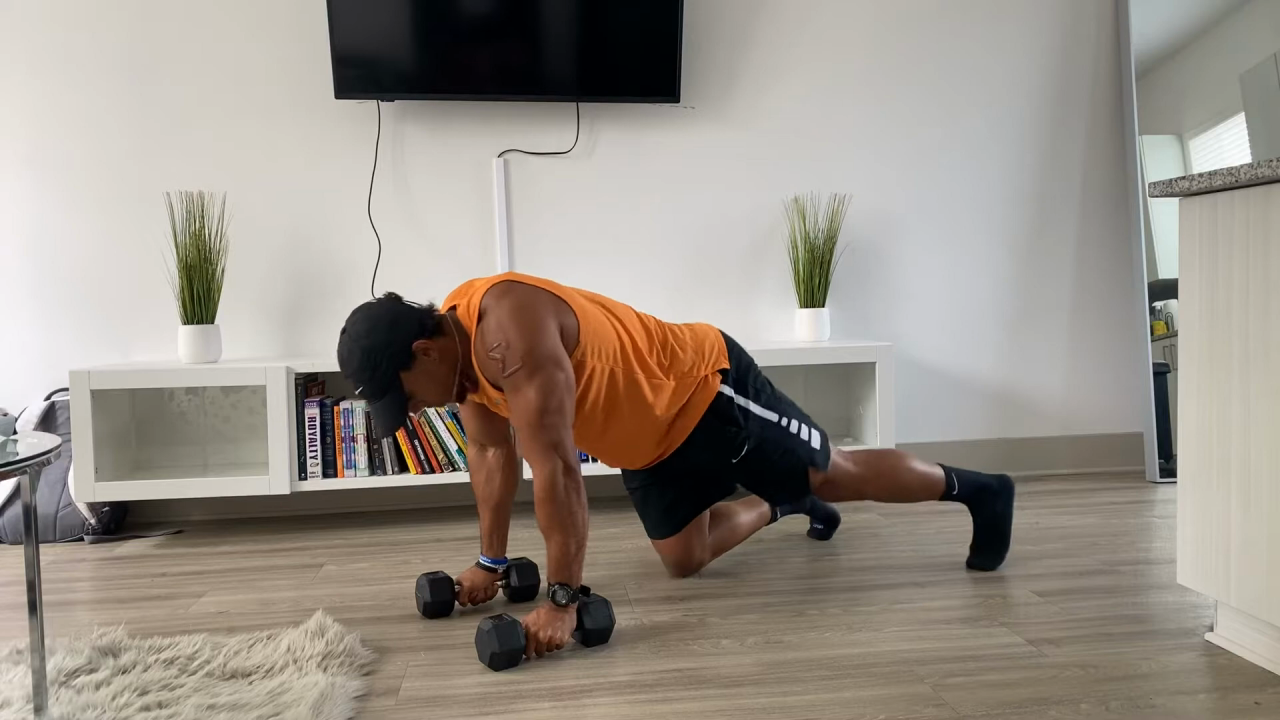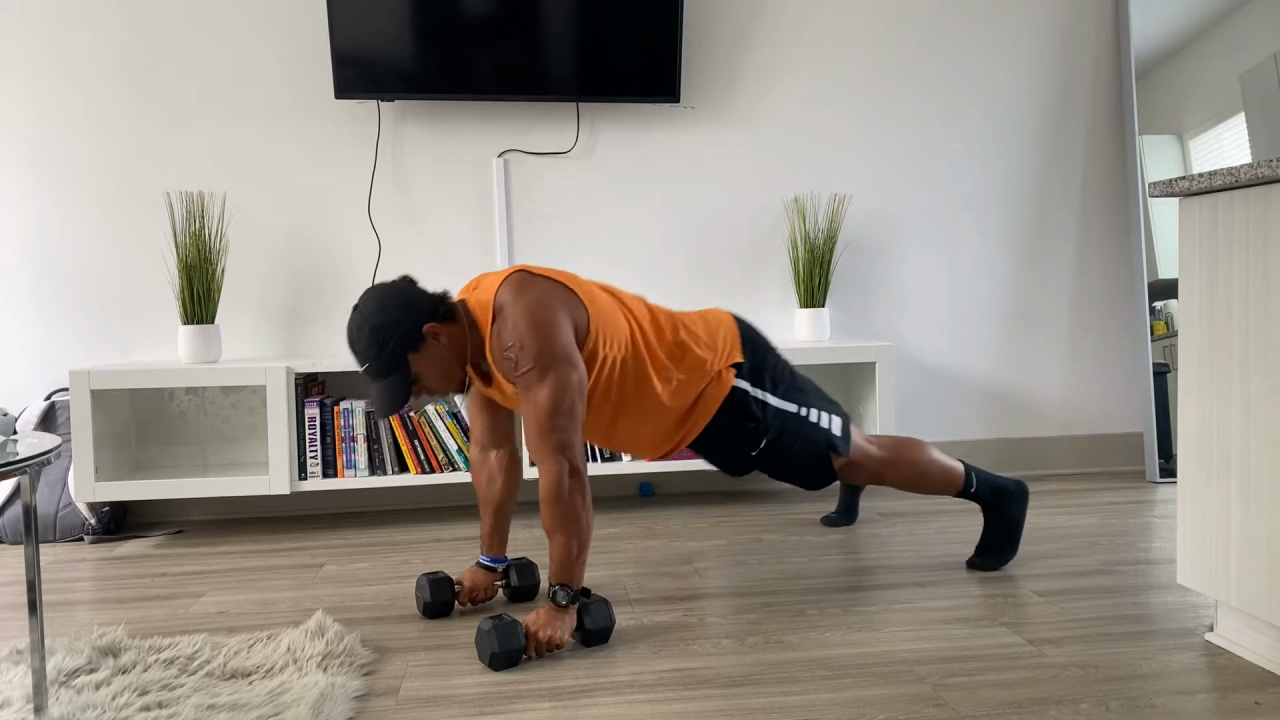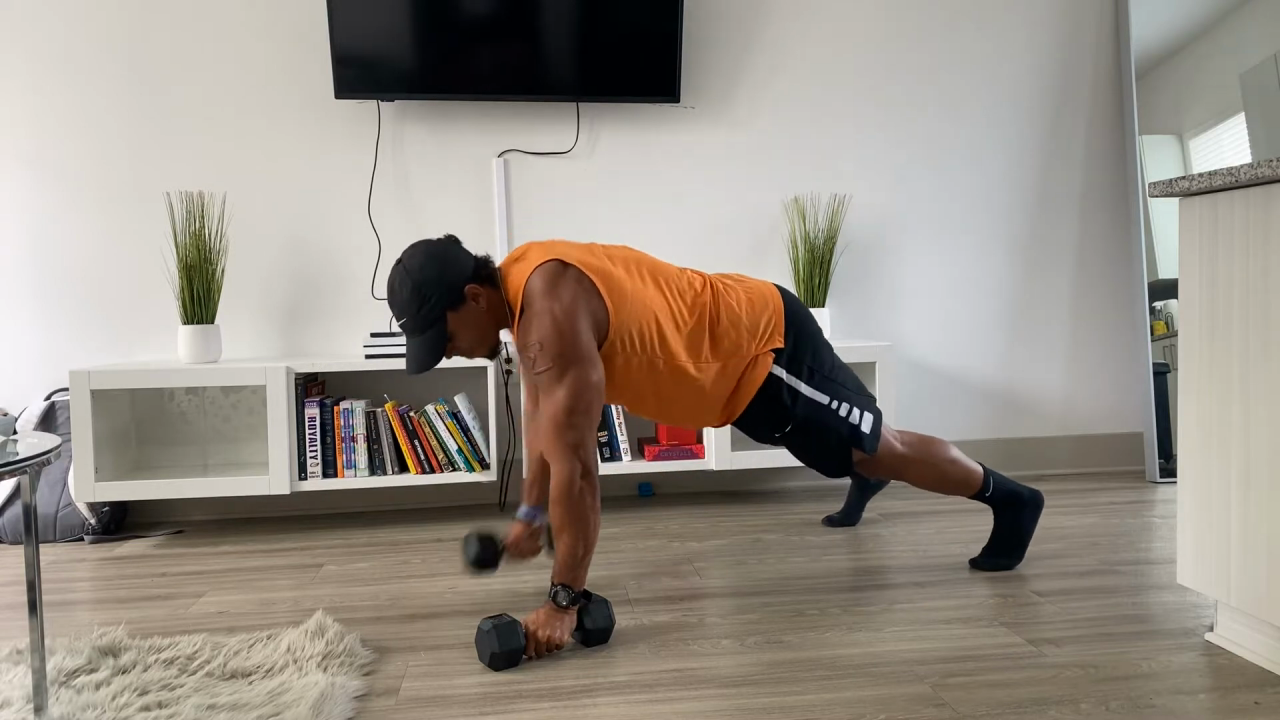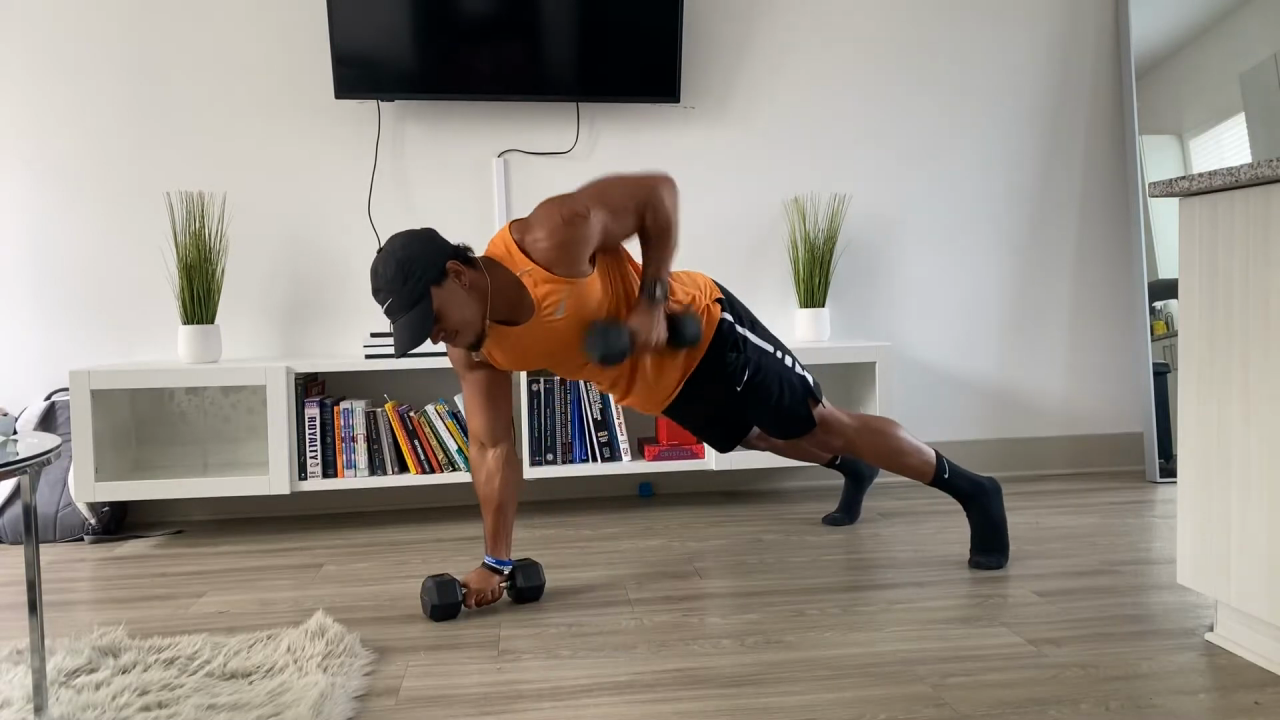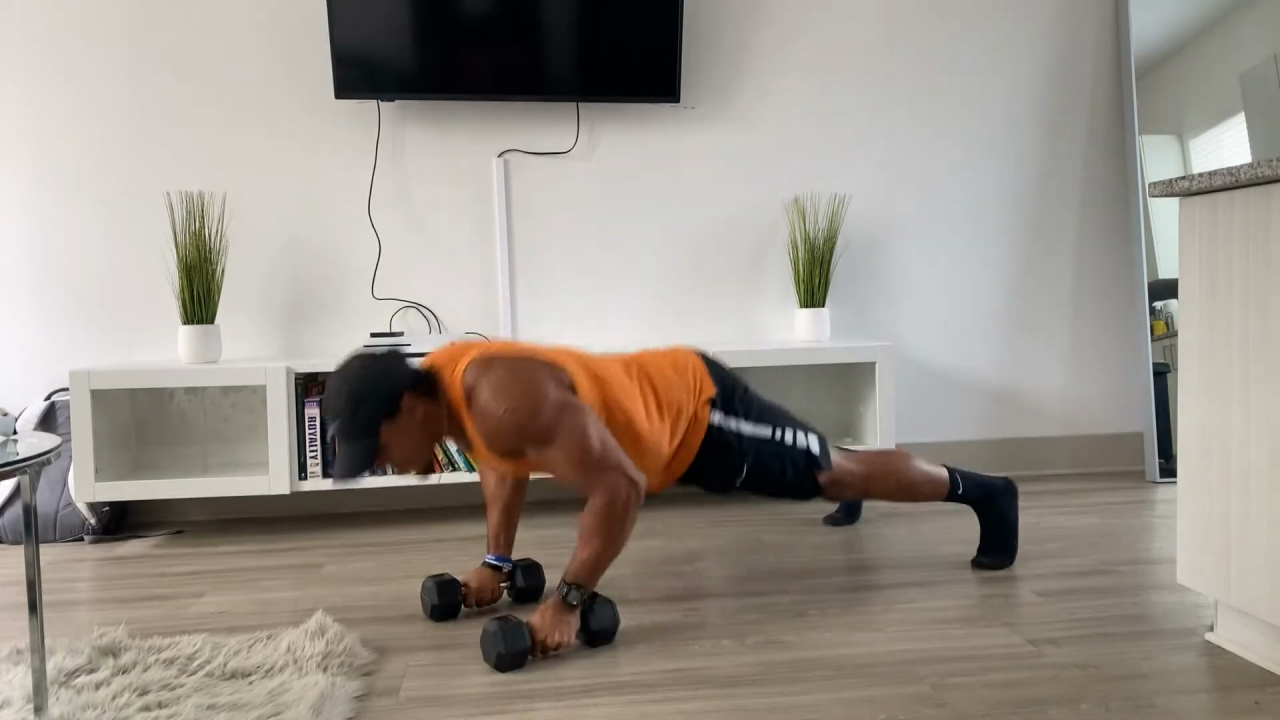
dt=1s
person 1, frame 1
left shoulder: (507, 332)
right shoulder: (460, 338)
left elbow: (556, 469)
right elbow: (490, 451)
left wrist: (561, 600)
right wrist: (490, 561)
left hip: (707, 388)
right hip: (653, 427)
left knee: (836, 474)
right knee: (683, 558)
left ankle: (975, 490)
right ankle: (788, 505)
person 1, frame 2
left shoulder: (523, 323)
right shoulder: (475, 332)
left elbow: (563, 468)
right elbow: (493, 452)
left wrist: (562, 602)
right wrist: (489, 561)
left hip: (725, 374)
right hip: (691, 391)
left knee: (856, 453)
left ankle: (997, 494)
right ankle: (850, 482)
person 1, frame 3
left shoulder: (548, 314)
right shoulder: (518, 285)
left elbow: (574, 467)
right elbow: (543, 399)
left wrist: (563, 601)
right wrist: (528, 511)
left hip: (767, 348)
right hip: (738, 348)
left knee: (878, 447)
left ankle: (1011, 498)
right ankle: (868, 479)
person 1, frame 4
left shoulder: (552, 237)
right shoulder: (469, 349)
left elbow: (659, 189)
right elbow: (493, 449)
left wrist: (653, 301)
right wrist: (495, 561)
left hip: (703, 333)
right hip: (663, 388)
left knee: (822, 422)
right knee: (769, 437)
left ankle: (973, 490)
right ankle: (854, 473)
person 1, frame 5
left shoulder: (499, 401)
right shoulder: (444, 379)
left elbow: (620, 490)
right elbow: (500, 462)
left wrist: (568, 600)
right wrist: (496, 562)
left hip: (696, 411)
right hip: (663, 413)
left knee: (835, 477)
left ankle: (982, 490)
right ankle: (843, 454)
